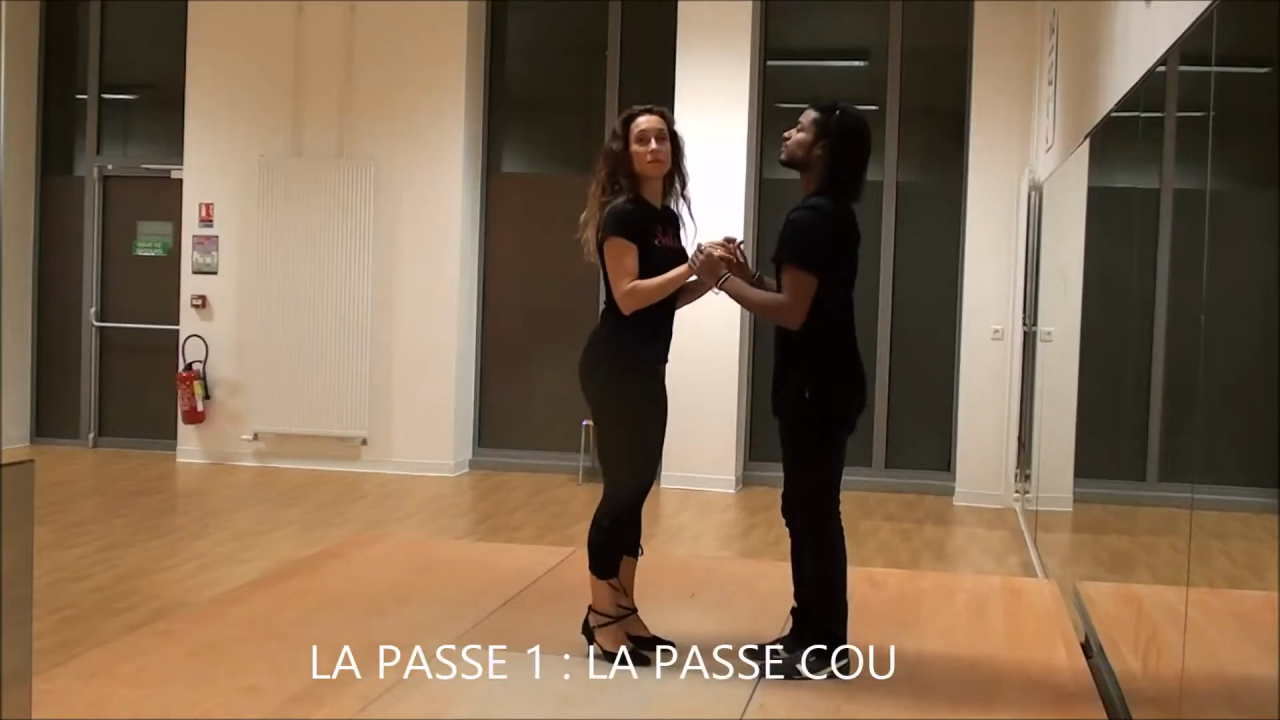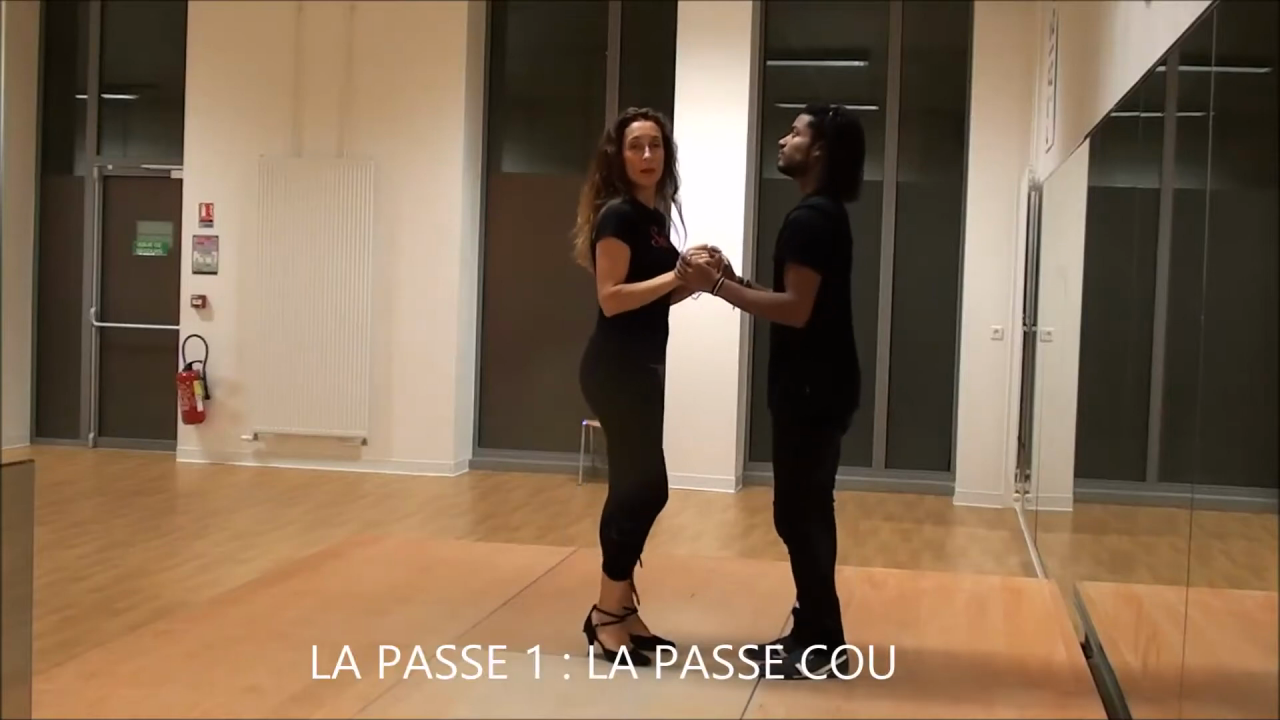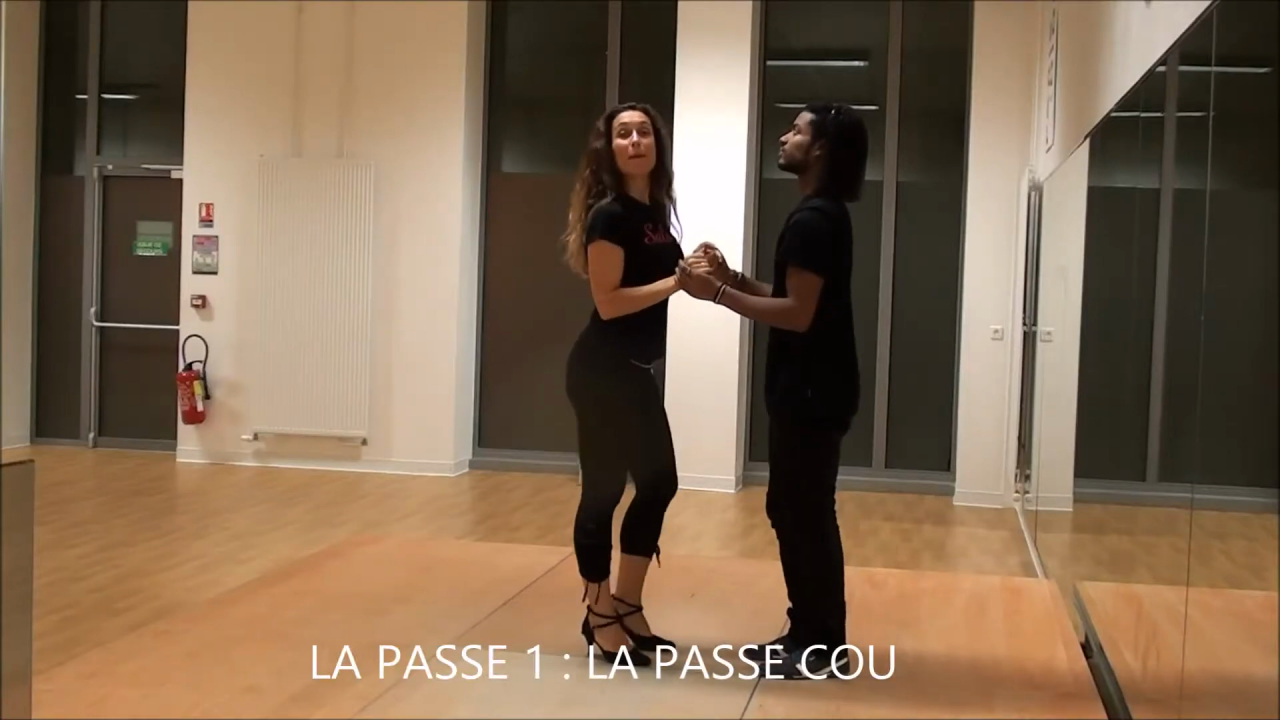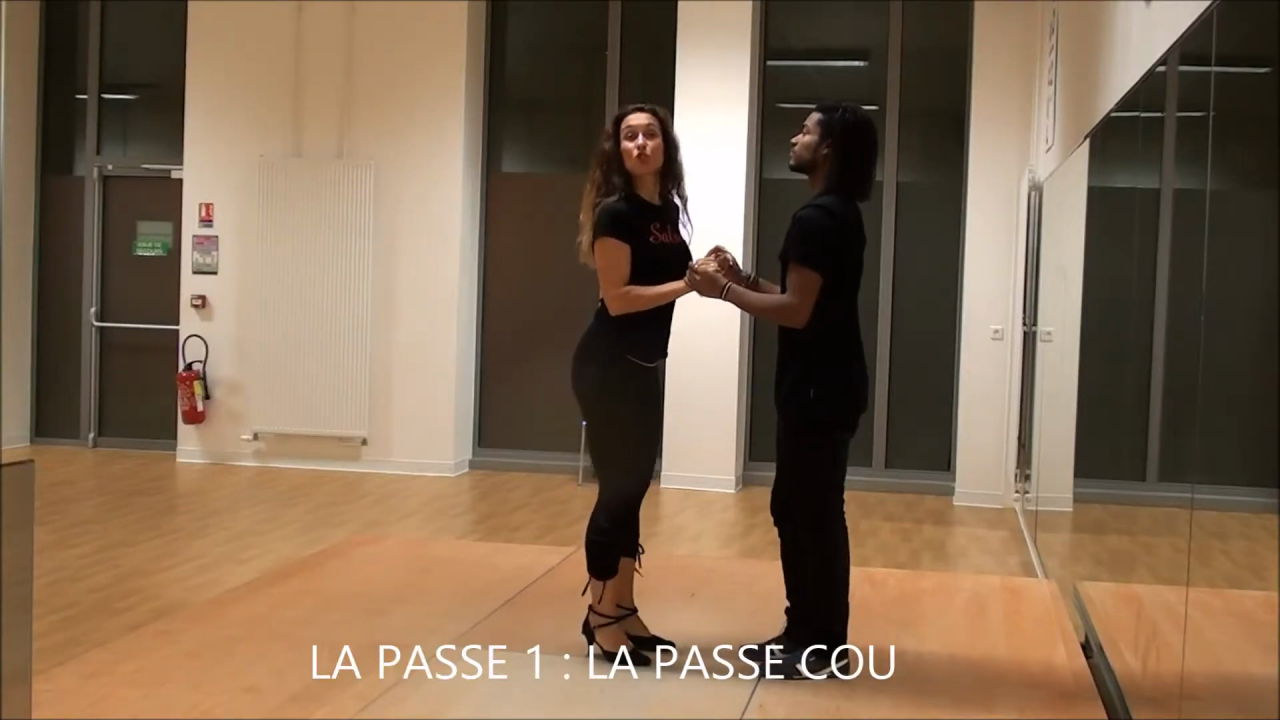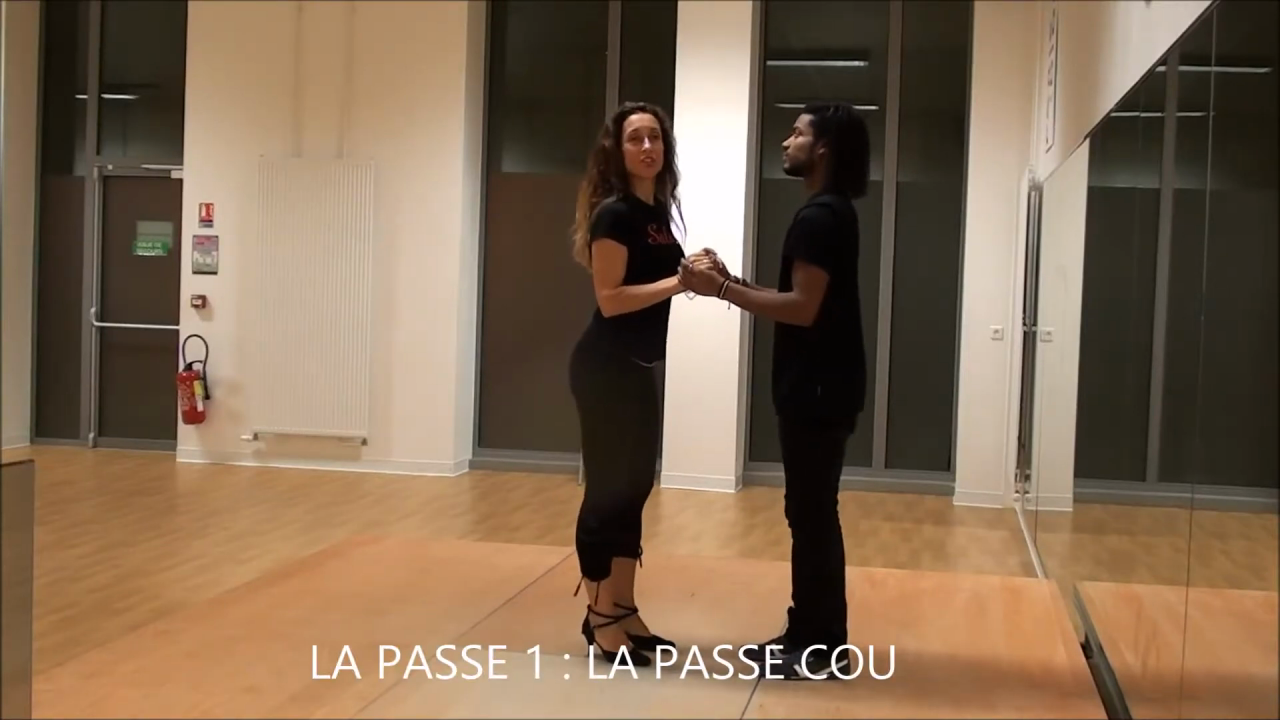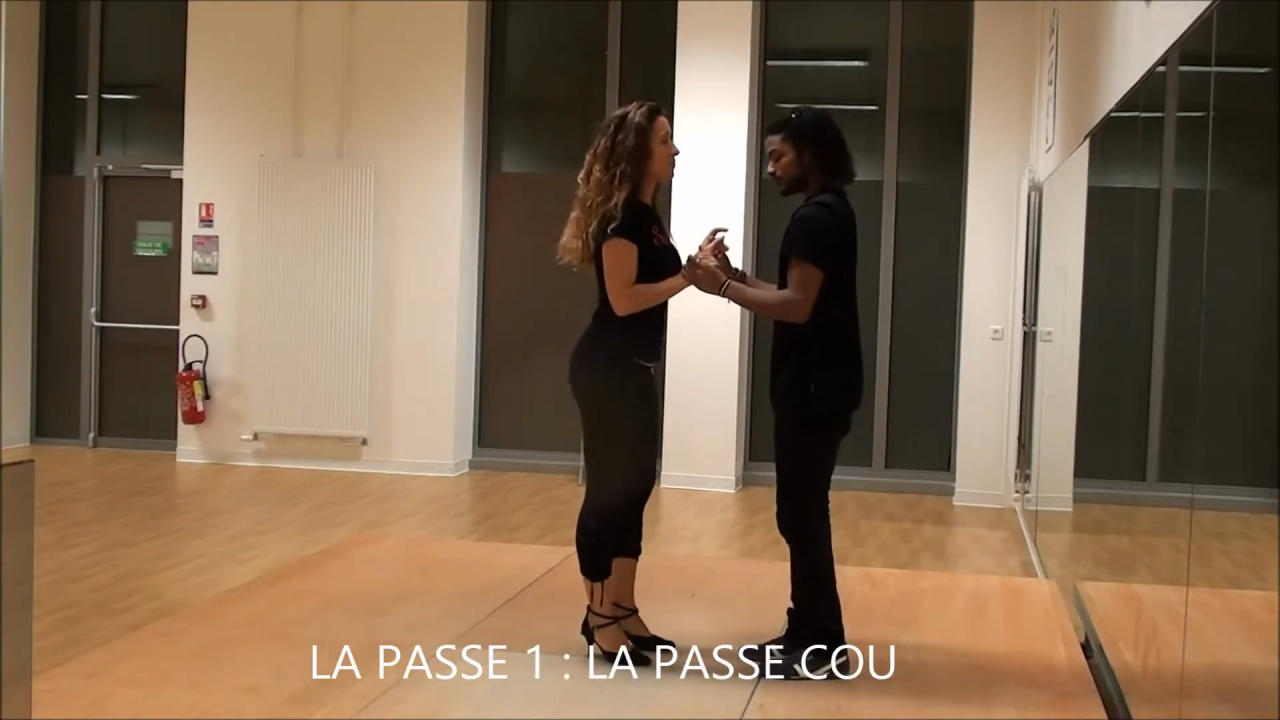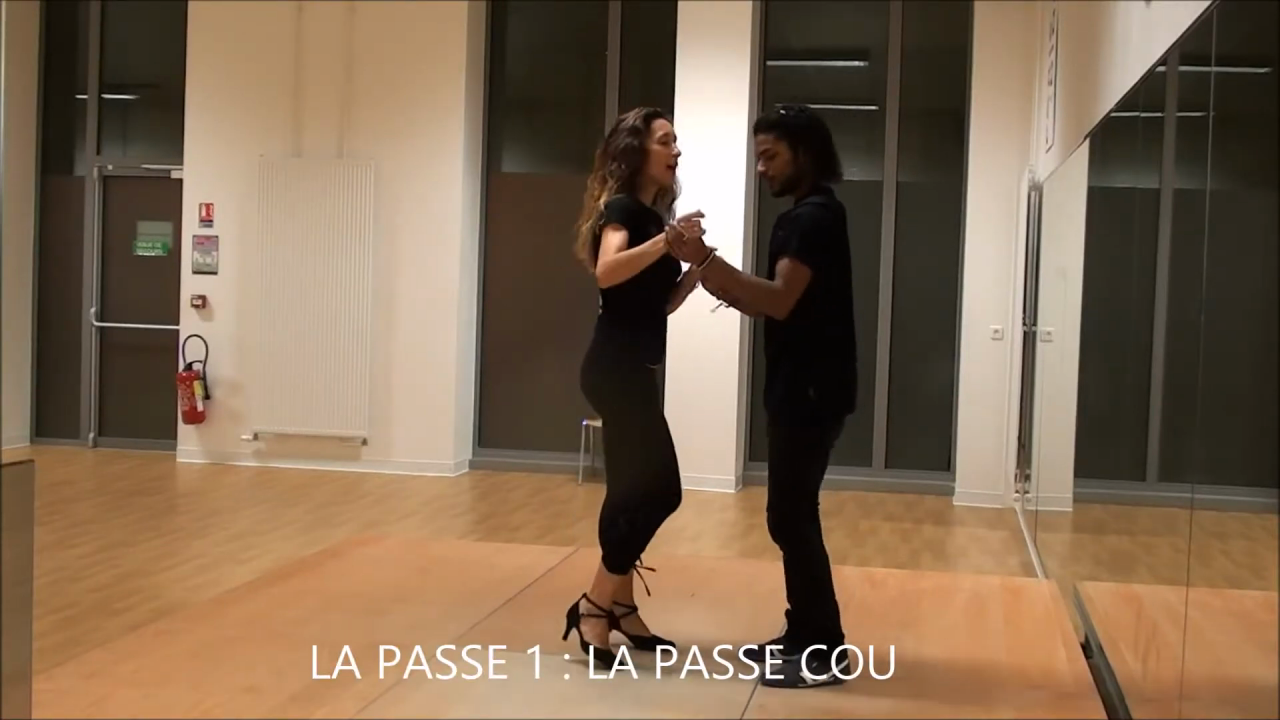
dt=0.7s
person 1, frame 1
left shoulder: (809, 218)
right shoulder: (832, 216)
left elbow: (791, 312)
left wrist: (724, 280)
right wrist: (746, 273)
left hip: (817, 389)
right hip: (820, 385)
left knee: (815, 514)
right knee: (803, 511)
left ankle: (827, 647)
right ankle: (807, 632)
person 1, frame 2
left shoulder: (809, 218)
right shoulder: (824, 216)
left elbow: (796, 310)
left wrist: (716, 286)
right wrist: (734, 281)
left hip: (811, 388)
right hip: (817, 386)
left knee: (797, 515)
right knee: (809, 511)
left ankle: (824, 644)
right ankle: (811, 632)
person 1, frame 3
left shoulder: (811, 220)
right shoulder: (823, 216)
left elbow: (798, 314)
left wrist: (717, 293)
right wrist: (732, 278)
left hip: (813, 392)
right hip: (805, 389)
left knee: (809, 515)
right knee: (789, 510)
left ankle: (824, 646)
right ankle: (806, 633)
person 1, frame 4
left shoulder: (816, 218)
right shoulder: (839, 215)
left elbow: (796, 311)
left wrist: (722, 290)
right wrist: (743, 278)
left hip: (820, 389)
right hip: (817, 386)
left knee: (816, 515)
right knee: (791, 509)
left ankle: (823, 646)
right ankle: (804, 632)
person 1, frame 5
left shoulder: (820, 217)
right shoulder: (830, 214)
left elbow: (803, 308)
left wrist: (721, 290)
right wrist: (732, 281)
left hip: (820, 390)
right hip: (812, 387)
left knee: (814, 515)
right knee: (805, 512)
left ankle: (824, 647)
right ankle: (804, 633)
person 1, frame 6
left shoulder: (816, 216)
right shoulder: (829, 212)
left elbow: (797, 306)
left wrist: (721, 287)
right wrist: (735, 275)
left hip: (814, 388)
right hip: (815, 385)
left knee: (802, 514)
right knee: (802, 512)
left ankle: (824, 645)
right ankle: (805, 633)
person 1, frame 7
left shoulder: (816, 216)
right shoulder: (801, 217)
left elbow: (780, 300)
right elbow: (768, 303)
left wrist: (706, 262)
right wrist: (710, 269)
left hip: (813, 391)
right hip: (796, 388)
left knee: (791, 515)
right knee: (792, 512)
left ankle: (826, 649)
right ankle: (803, 633)
person 2, frame 1
left shoulder: (667, 216)
right shoulder: (622, 213)
right elbow: (628, 295)
left wrist: (711, 274)
right wrist: (692, 267)
left hip: (646, 366)
right hip: (614, 365)
left knee: (637, 486)
right knee: (622, 485)
left ankle: (623, 609)
right ankle: (600, 614)
person 2, frame 2
left shoulder: (655, 216)
right shoulder: (617, 215)
right elbow: (611, 298)
left wrist: (695, 279)
right wrist: (677, 274)
left hip: (642, 367)
right hip: (615, 368)
left knee: (632, 488)
right knee: (646, 487)
left ankle: (623, 610)
right ankle: (606, 613)
person 2, frame 3
left shoulder: (655, 210)
right shoulder: (609, 214)
right elbow: (608, 302)
right wrist: (679, 282)
left hip: (637, 370)
right hip: (602, 369)
left knee: (659, 482)
right knee: (604, 489)
left ankle: (627, 605)
right ankle: (600, 616)
person 2, frame 4
left shoulder: (667, 210)
right shoulder: (615, 212)
right elbow: (616, 298)
right wrist: (688, 284)
left hip: (642, 366)
right hip: (607, 366)
left knee: (634, 485)
right knee: (618, 486)
left ankle: (622, 609)
right ankle: (600, 615)
person 2, frame 5
left shoulder: (657, 211)
right shoulder: (614, 213)
right elbow: (610, 298)
right wrist: (679, 281)
left hip: (637, 367)
right hip: (604, 368)
left knee: (635, 486)
right knee: (607, 489)
left ankle: (623, 610)
right ankle: (600, 618)
person 2, frame 6
left shoulder: (645, 213)
right shoulder: (621, 214)
right elbow: (623, 299)
right wrist: (689, 276)
left hip: (634, 369)
right hip: (605, 369)
left knee: (635, 487)
right knee: (608, 488)
left ankle: (622, 609)
right ankle: (599, 617)
person 2, frame 7
left shoulder: (652, 213)
right shoulder: (623, 208)
right elbow: (607, 271)
left wrist: (695, 269)
right wrist: (668, 241)
left hip: (633, 367)
right hip: (616, 368)
left knee: (633, 488)
right knee: (658, 488)
left ankle: (619, 604)
right ankle: (593, 603)
